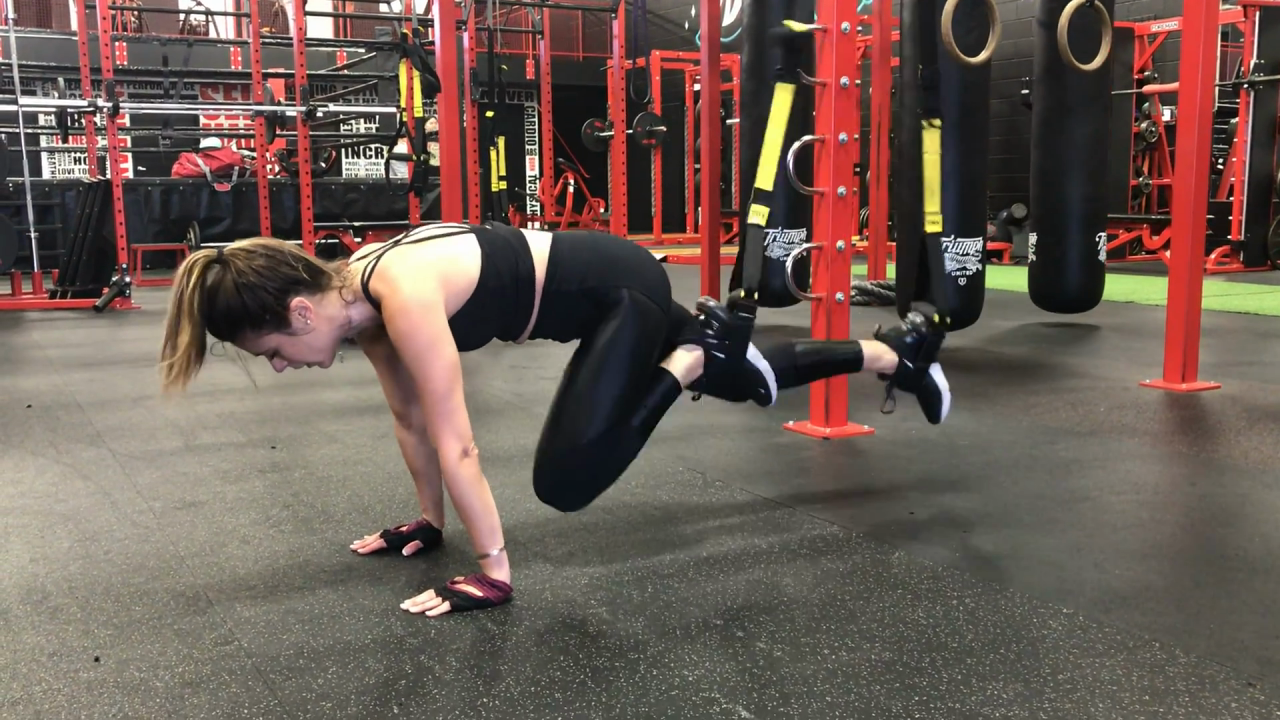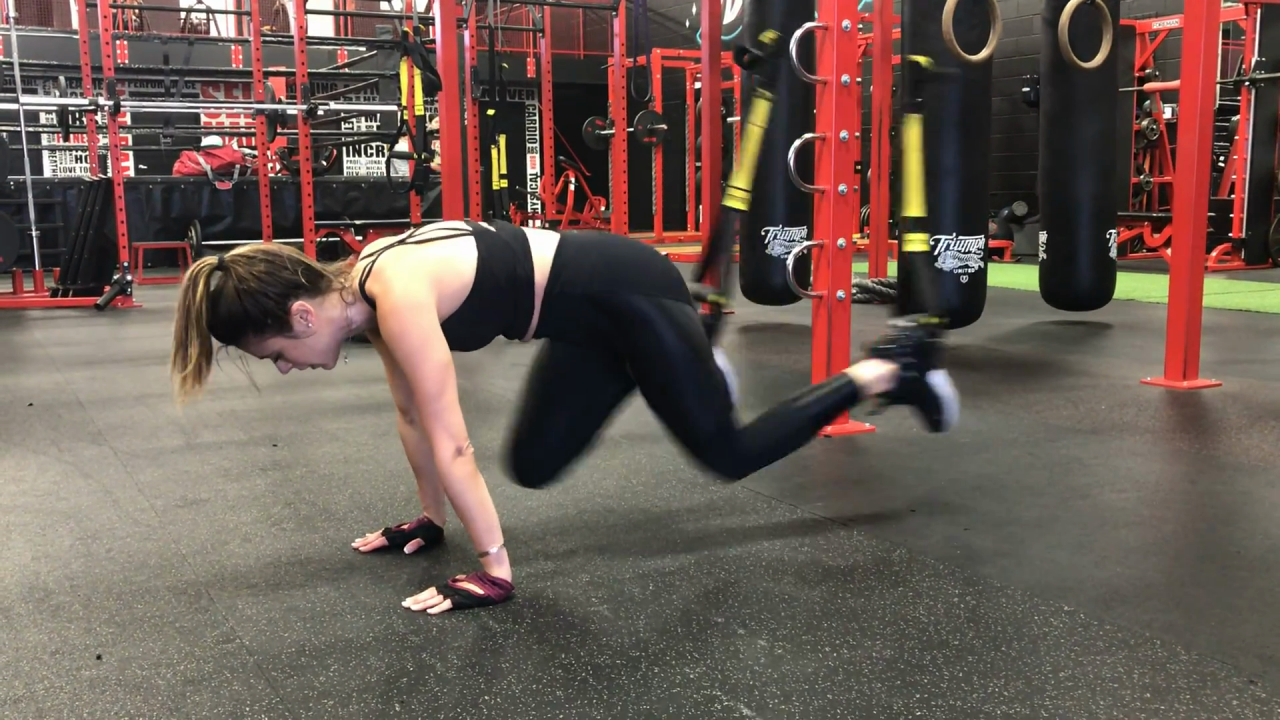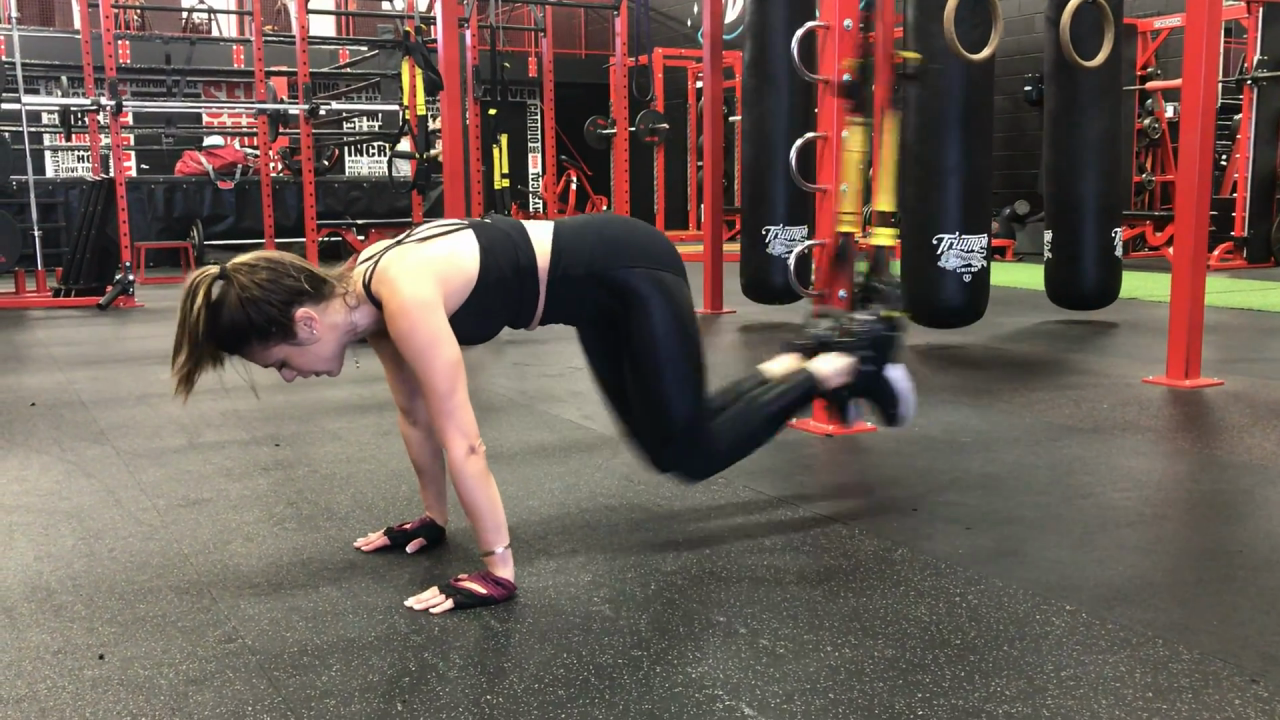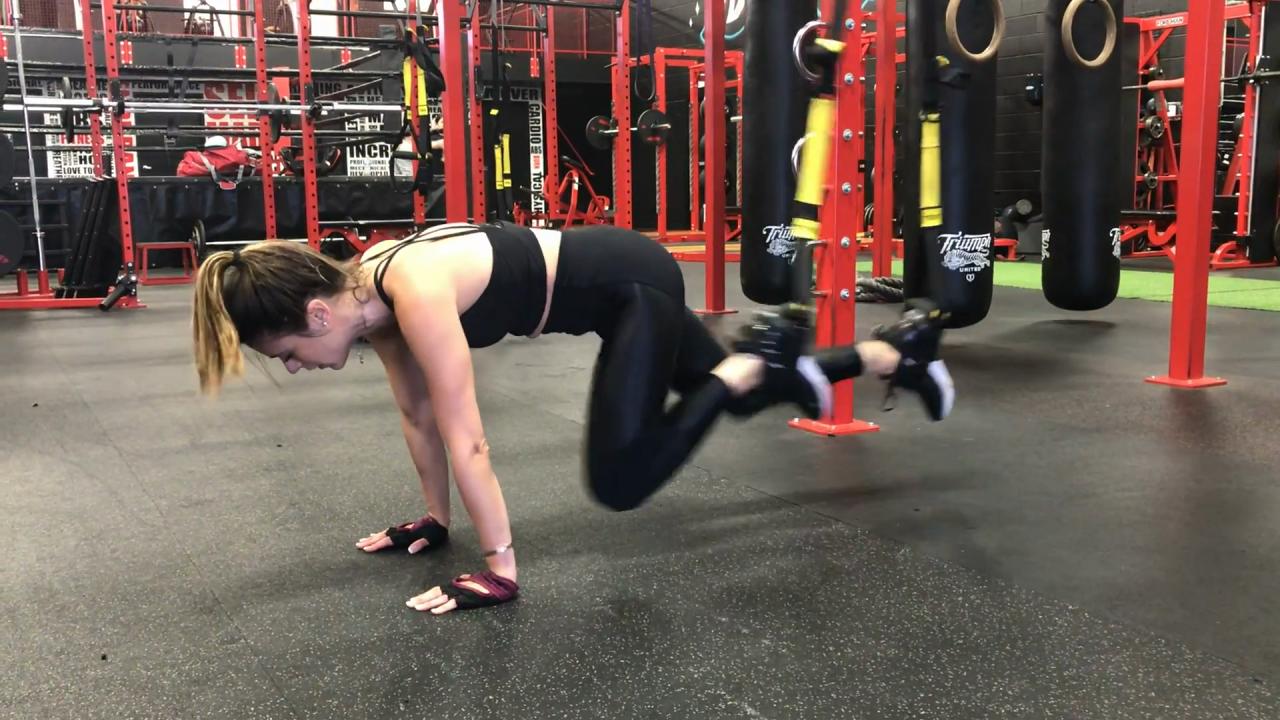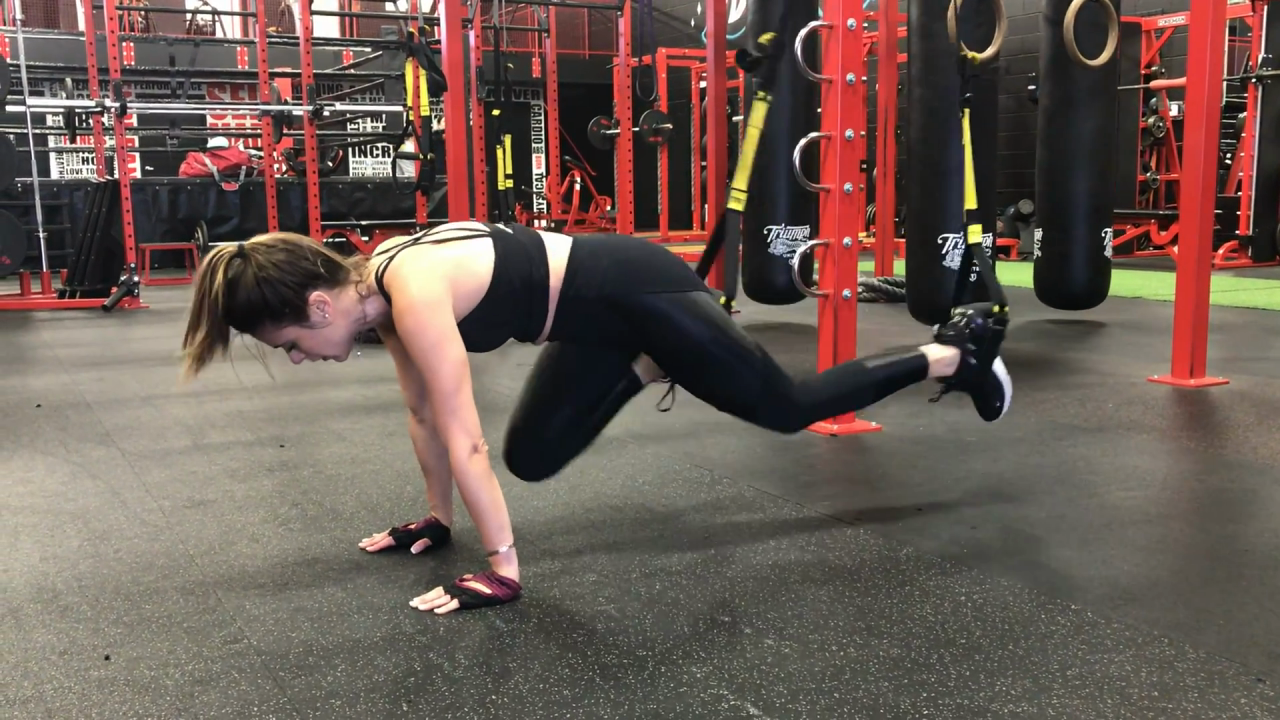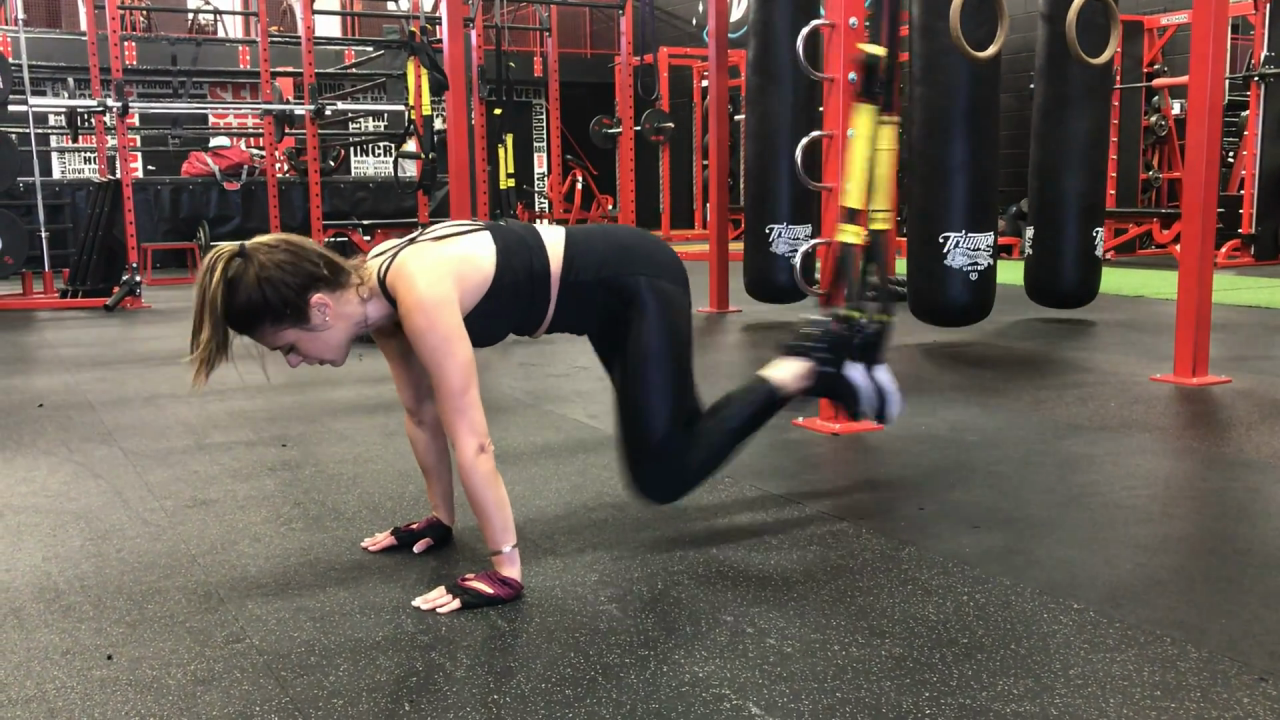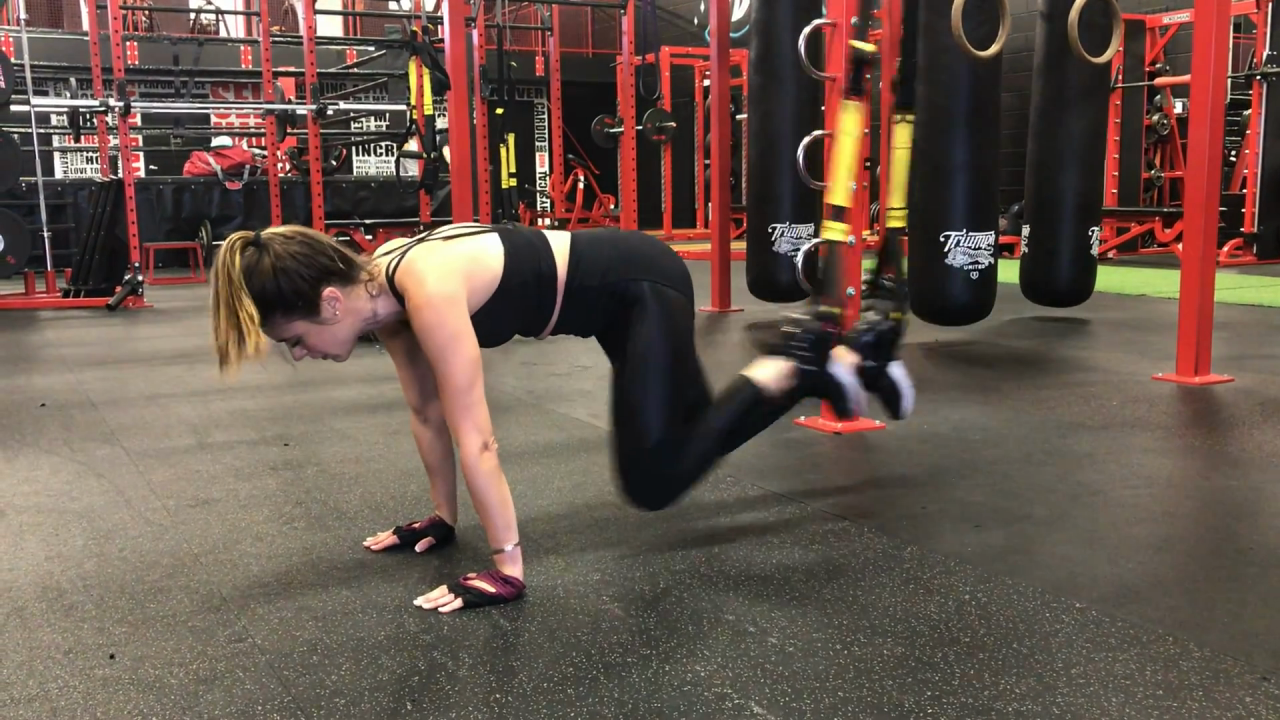
dt=0.3s
person 1, frame 1
left shoulder: (401, 297)
right shoulder: (358, 294)
left elbow: (452, 442)
right elbow: (409, 417)
left wrist: (494, 571)
right wrist: (429, 520)
left hip: (615, 286)
right hip: (588, 285)
left knee: (563, 480)
right knee: (736, 380)
left ankle: (695, 356)
right ankle: (898, 353)
person 1, frame 2
left shoulder: (397, 298)
right shoulder: (367, 283)
left elbow: (449, 442)
right elbow: (413, 416)
left wrist: (495, 569)
right wrist: (431, 519)
left hip: (621, 289)
right hip: (584, 299)
left knee: (730, 451)
right knee: (533, 464)
left ankle: (895, 371)
right ankle: (638, 367)
person 1, frame 3
left shoulder: (403, 296)
right shoulder: (359, 291)
left elbow: (460, 439)
right elbow: (413, 413)
left wrist: (498, 568)
right wrist: (433, 519)
left hip: (626, 269)
right hip: (588, 280)
left knee: (693, 453)
right knee: (678, 437)
left ankle: (846, 366)
right ankle: (806, 359)
person 1, frame 4
left shoulder: (413, 296)
right shoulder: (366, 291)
left elbow: (463, 439)
right elbow: (419, 413)
left wrist: (499, 569)
right wrist: (433, 520)
left hip: (629, 285)
right hip: (603, 289)
left knee: (617, 483)
right knee: (709, 393)
left ankle: (753, 364)
right ankle: (896, 352)
person 1, frame 5
left shoulder: (412, 296)
right shoulder: (378, 281)
left elbow: (463, 439)
right elbow: (424, 414)
left wrist: (504, 569)
right wrist: (438, 518)
left hip: (637, 291)
right hip: (602, 301)
left knee: (784, 404)
right knee: (534, 457)
left ankle: (955, 354)
right ankle: (647, 366)
person 1, frame 6
left shoulder: (417, 292)
right shoulder: (367, 286)
left elbow: (469, 438)
right elbow: (419, 413)
left wrist: (504, 568)
right wrist: (438, 518)
left hip: (635, 277)
right hip: (596, 284)
left knee: (665, 476)
right knee: (680, 434)
left ankle: (811, 363)
right ankle: (841, 361)
person 1, frame 7
left shoulder: (425, 290)
right shoulder: (378, 284)
left elbow: (473, 435)
right elbow: (425, 410)
left wrist: (507, 566)
right wrist: (442, 516)
left hip: (637, 283)
right hip: (608, 289)
left knee: (654, 482)
right knee: (708, 429)
left ankle: (789, 366)
right ankle: (857, 356)
